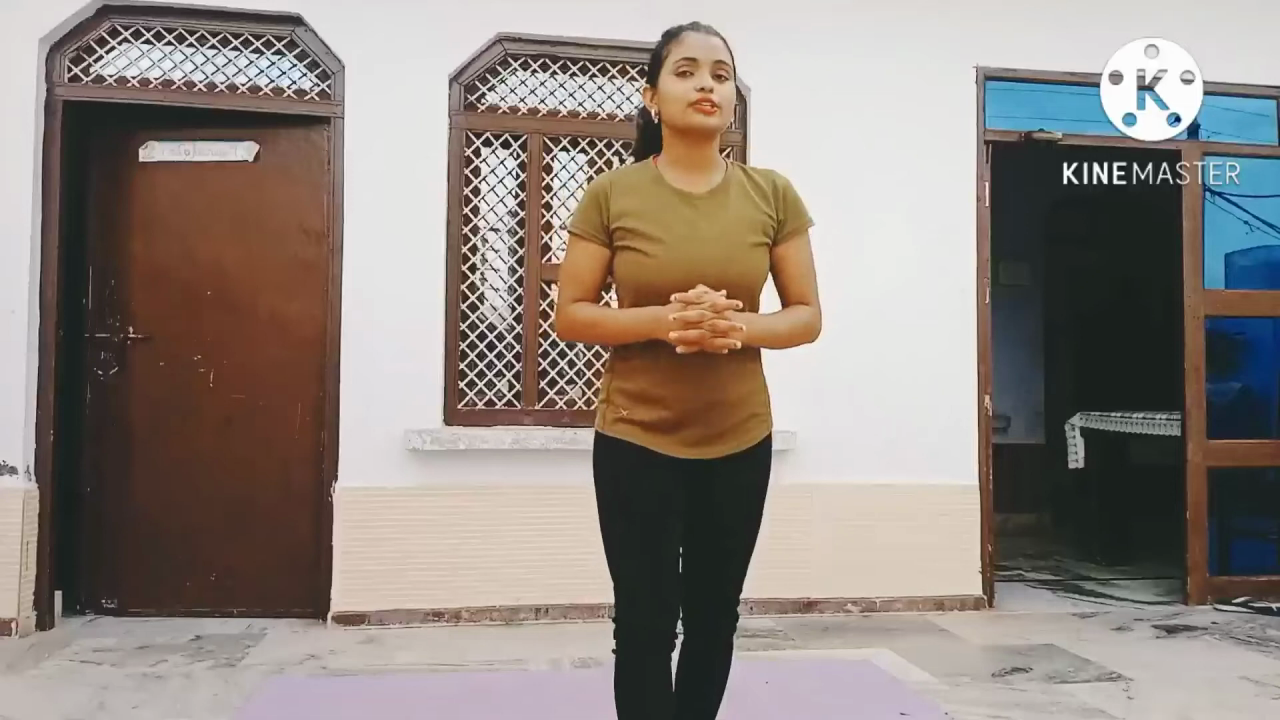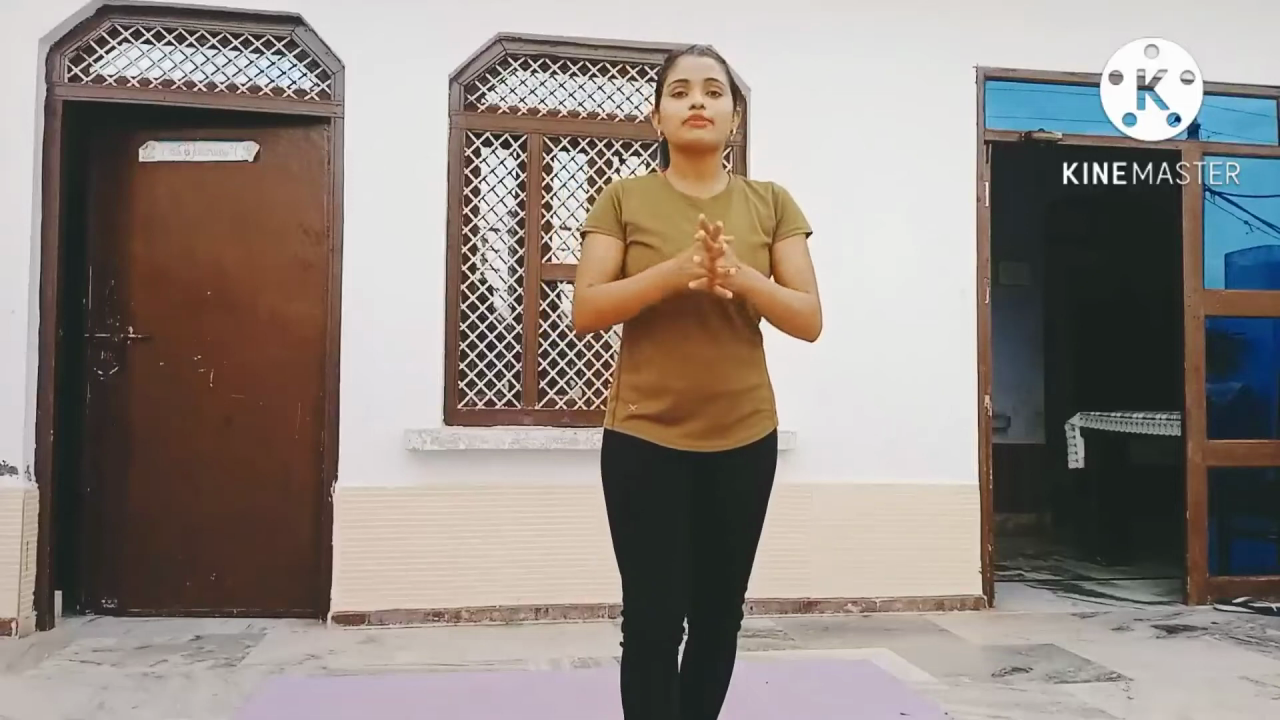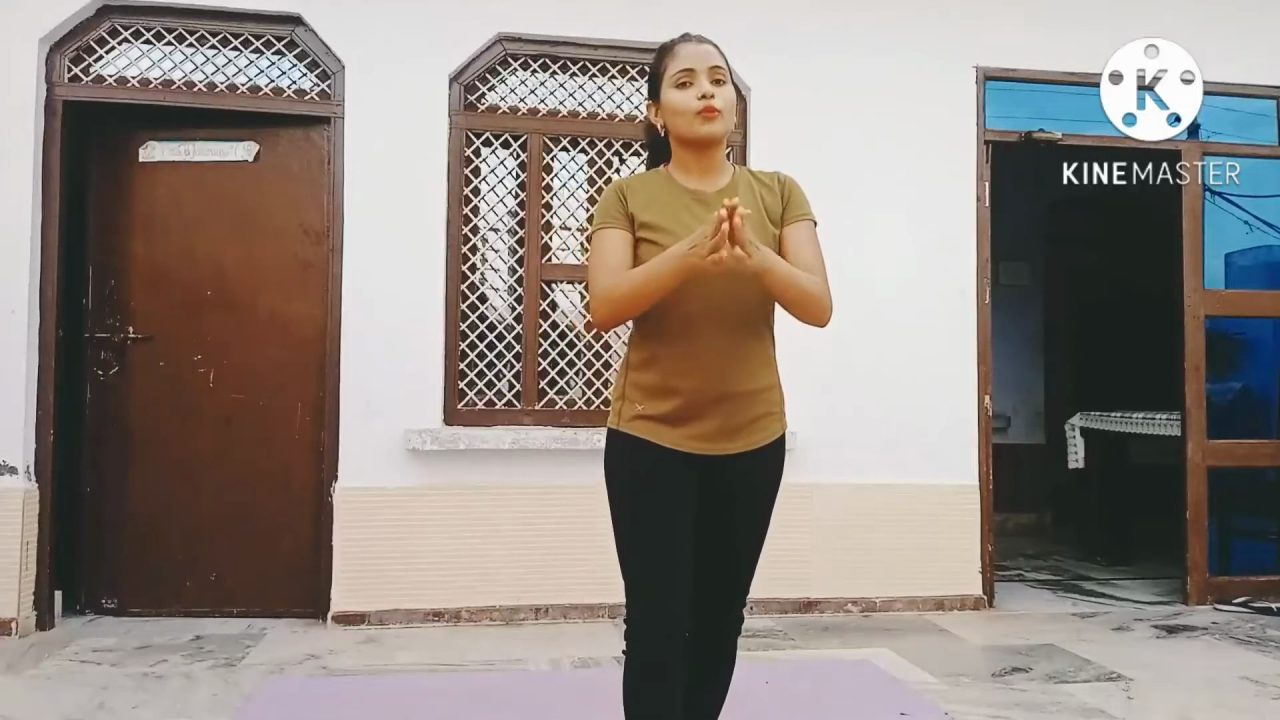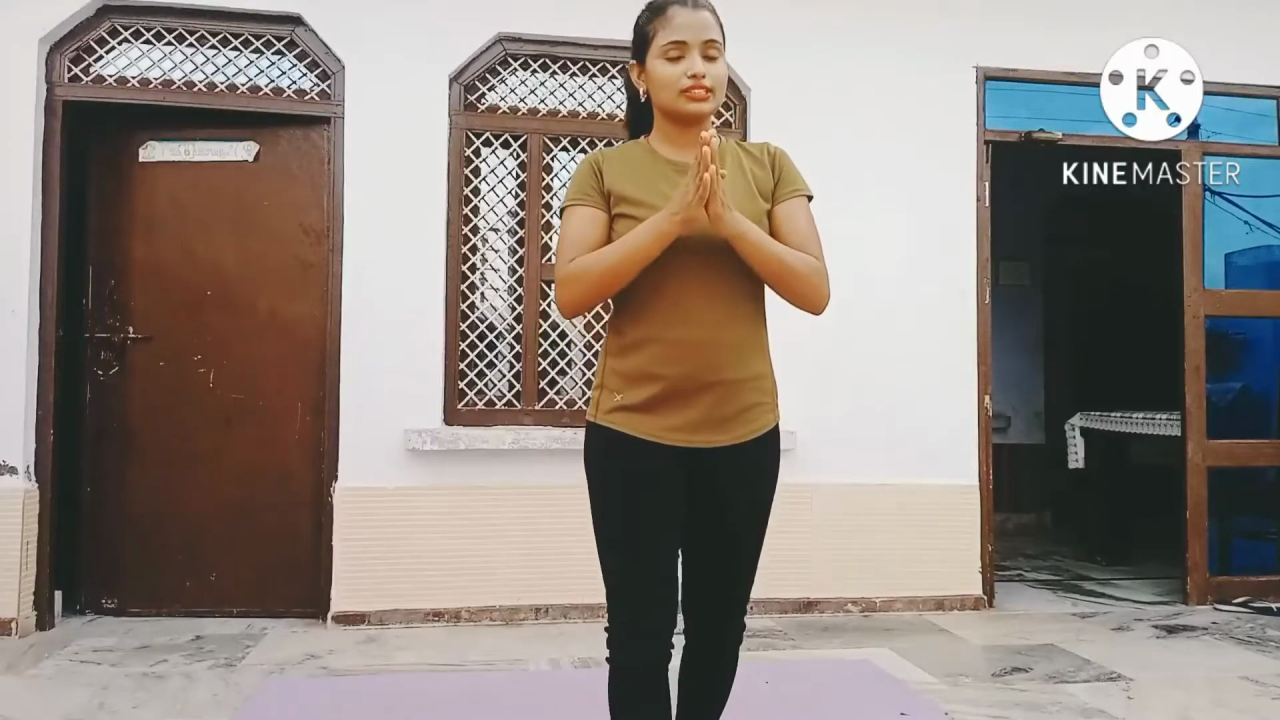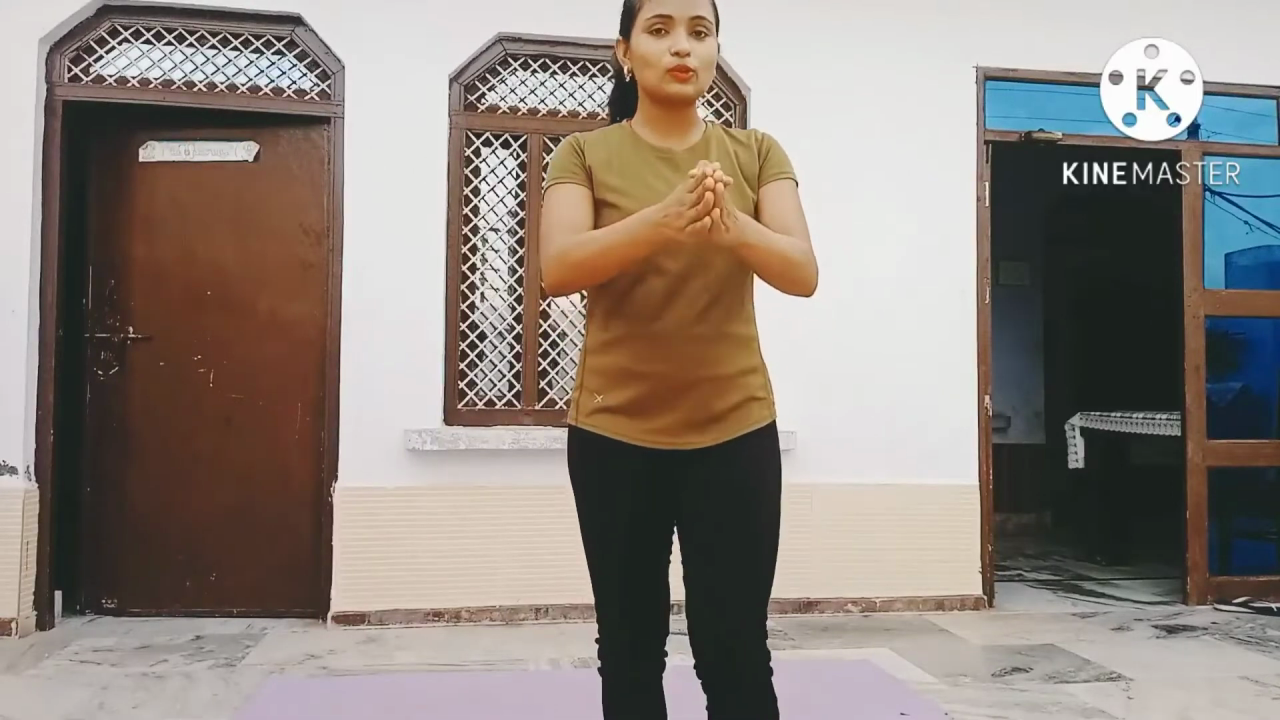
dt=0.5s
person 1, frame 1
left shoulder: (772, 195)
right shoulder: (611, 194)
left elbow: (807, 315)
right elbow: (569, 315)
left wrist: (740, 327)
right wrist: (661, 320)
left hip: (738, 446)
right hip: (636, 444)
left knee: (713, 620)
right knee: (645, 626)
person 1, frame 2
left shoulder: (772, 203)
right shoulder: (622, 198)
left elbow: (810, 319)
right elbow: (585, 312)
left wrist: (737, 273)
right wrist: (678, 268)
left hip: (744, 440)
right hip: (644, 439)
left knee: (719, 615)
right knee: (653, 620)
person 1, frame 3
left shoulder: (778, 192)
right shoulder: (626, 196)
left elbow: (820, 306)
right elbow: (603, 307)
left wrist: (751, 253)
right wrist: (692, 251)
left hip: (751, 442)
right hip: (650, 441)
left knee: (719, 620)
right knee: (656, 625)
person 1, frame 4
left shoulder: (768, 166)
right shoulder: (604, 170)
left elbow: (815, 291)
right elbow: (569, 292)
left wrist: (732, 222)
right wrist: (670, 220)
left hip: (743, 433)
right hip: (632, 434)
left knee: (720, 627)
right knee: (640, 636)
person 1, frame 5
left shoulder: (756, 152)
right shoulder: (584, 154)
left elbow: (803, 273)
right elbow: (556, 269)
left wrist: (727, 219)
right wrist: (668, 216)
left hip: (735, 432)
right hip: (614, 436)
left knee: (735, 654)
right knee: (630, 648)
